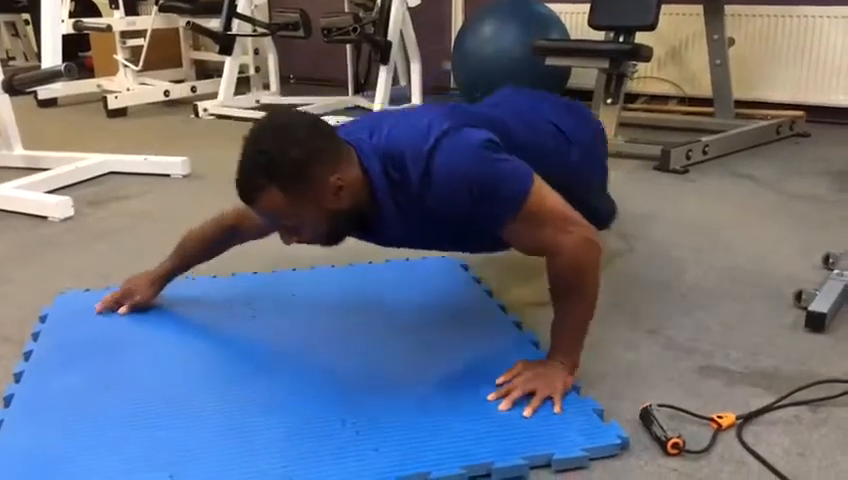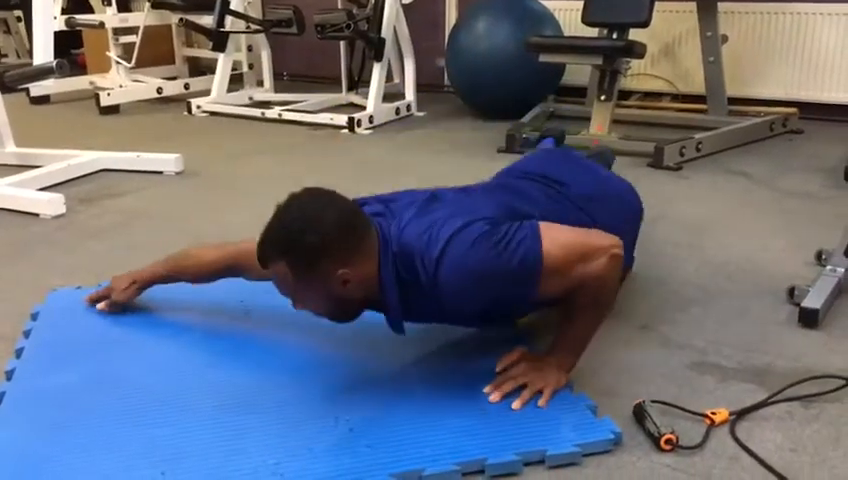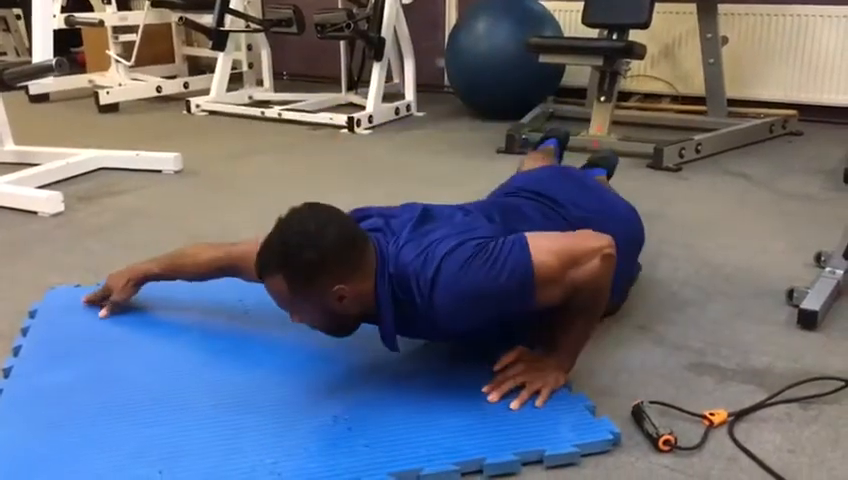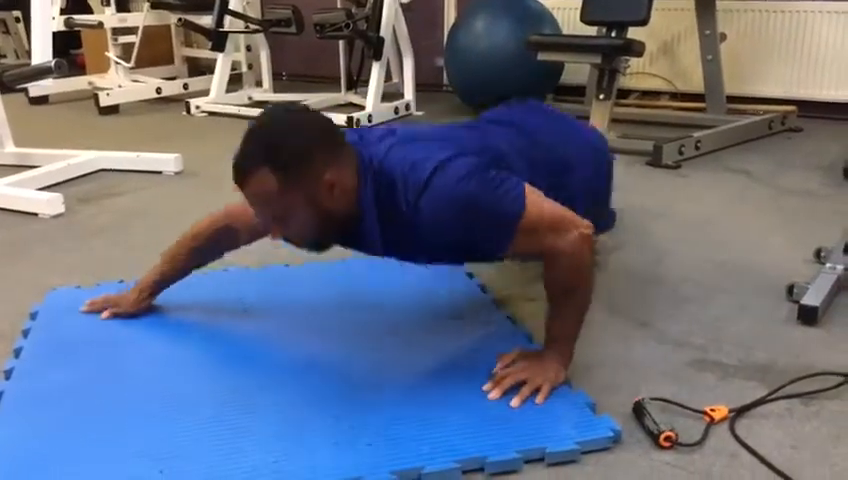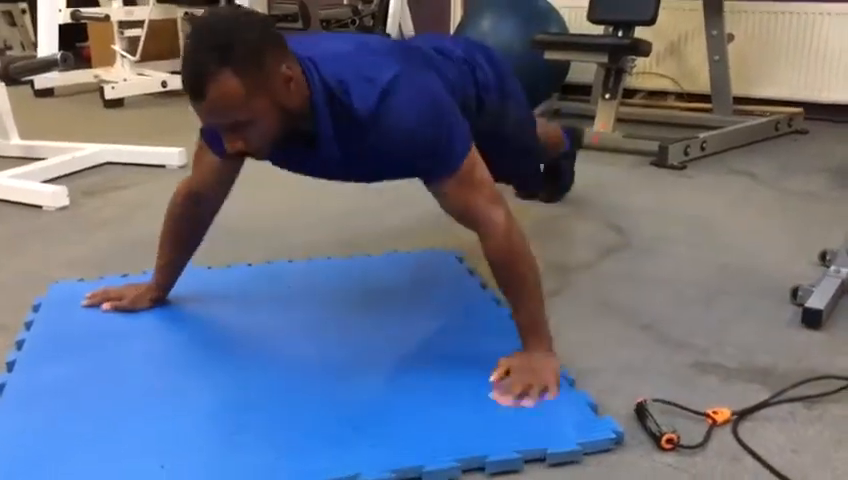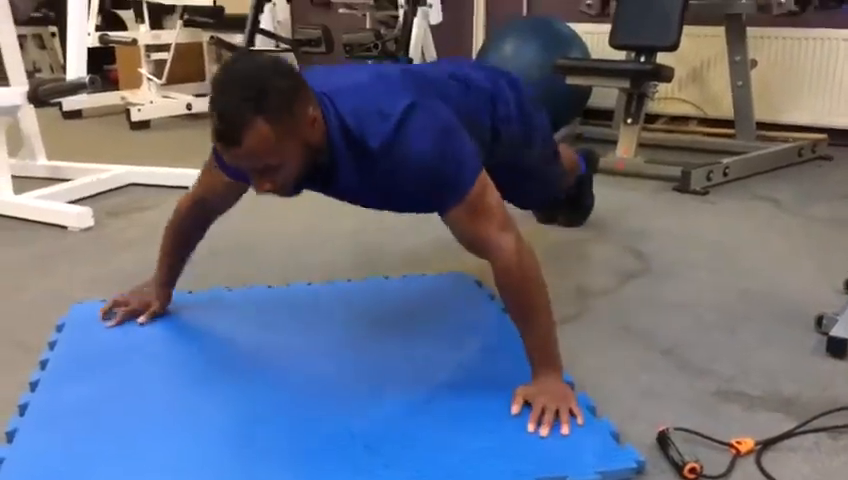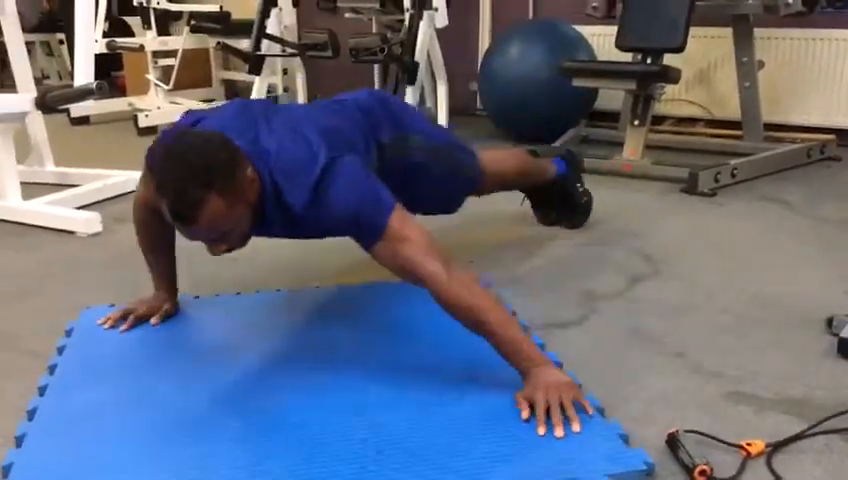
dt=0.4s
person 1, frame 1
left shoulder: (442, 171)
right shoulder: (320, 173)
left elbow: (577, 241)
right elbow: (233, 222)
left wrist: (560, 363)
right wrist: (158, 276)
left hip: (560, 136)
right hip: (501, 122)
left knee: (594, 213)
left ankle: (591, 198)
person 1, frame 2
left shoulder: (455, 271)
right shoulder: (355, 233)
left elbow: (605, 252)
right elbow: (234, 254)
left wrist: (558, 360)
right wrist: (144, 276)
left hip: (597, 212)
right hip: (526, 186)
left ankle: (571, 161)
right ankle: (547, 150)
person 1, frame 3
left shoulder: (451, 286)
right shoulder: (356, 239)
left elbow: (597, 254)
right elbow: (235, 253)
left wrist: (556, 360)
right wrist: (141, 272)
left hip: (599, 225)
right hip: (527, 205)
left ankle: (595, 171)
right ankle: (548, 148)
person 1, frame 4
left shoulder: (439, 192)
right shoulder: (311, 171)
left elbow: (574, 239)
right elbow: (226, 226)
left wrist: (553, 357)
right wrist: (144, 292)
left hip: (567, 155)
right hip: (501, 133)
left knee: (587, 216)
person 1, frame 5
left shoulder: (394, 104)
right shoulder: (239, 92)
left elbow: (492, 221)
right elbow: (197, 196)
left wrist: (536, 348)
right wrist: (157, 287)
left hip: (473, 84)
left knee: (520, 157)
left ankle: (561, 145)
right ankle: (549, 153)
person 1, frame 6
left shoulder: (404, 139)
right shoulder: (259, 126)
left elbow: (505, 249)
right elbow: (199, 204)
left wrist: (548, 374)
right wrist: (160, 287)
left hip: (497, 112)
right hip: (441, 99)
left knee: (542, 182)
left ankle: (578, 167)
right ankle: (567, 175)
person 1, frame 7
left shoulder: (320, 187)
right shoulder: (176, 154)
left elbow: (436, 272)
right elbow: (145, 206)
left wrist: (536, 368)
right wrist: (164, 291)
left hip: (384, 135)
right hip: (330, 126)
left knee: (477, 177)
left ankle: (558, 172)
